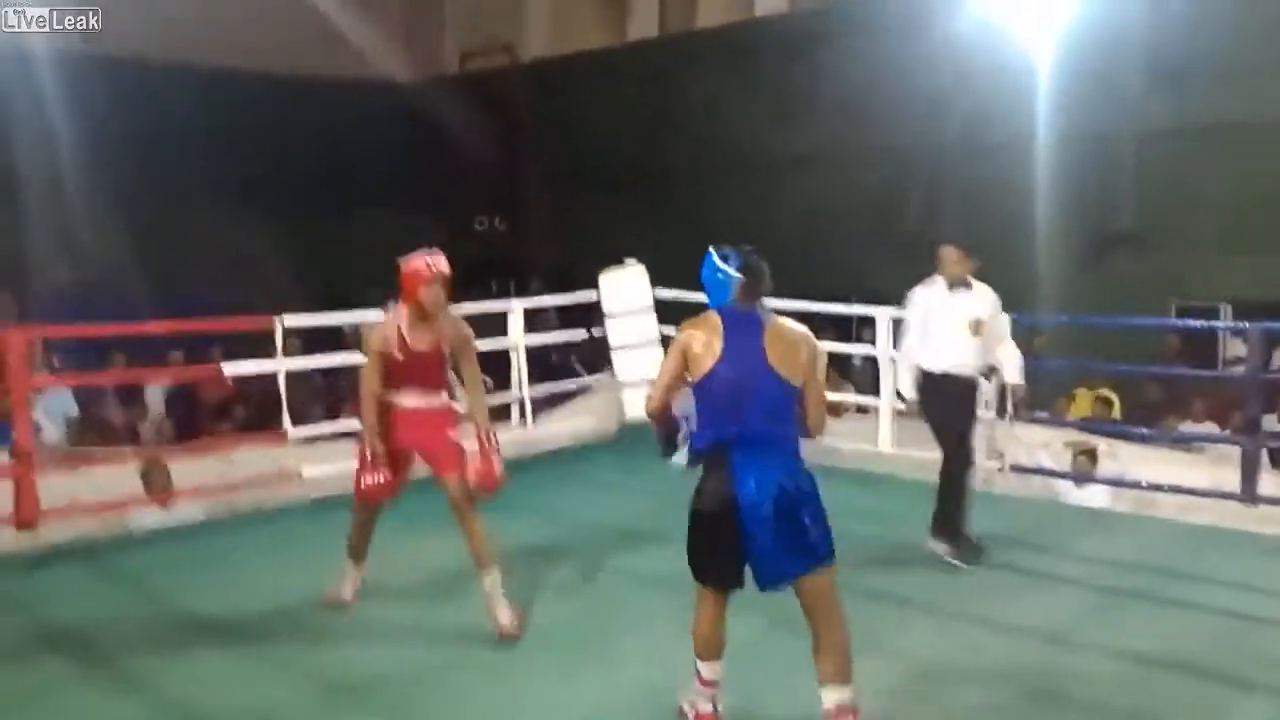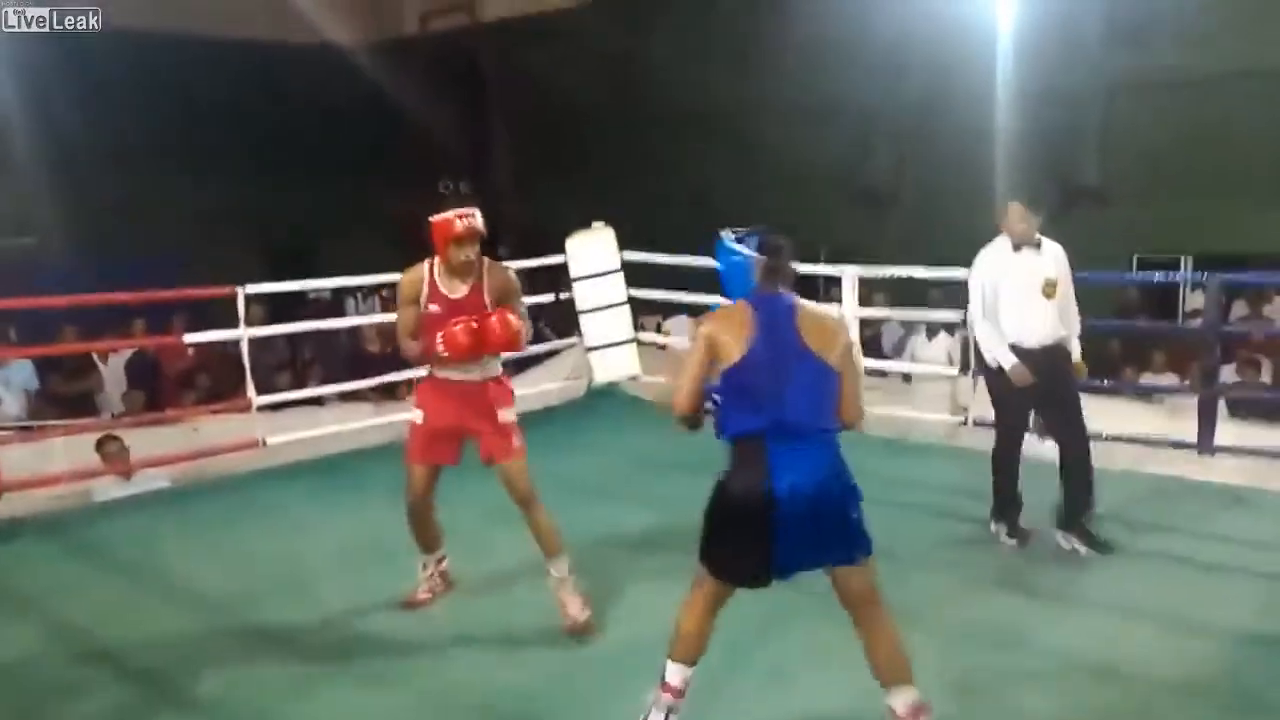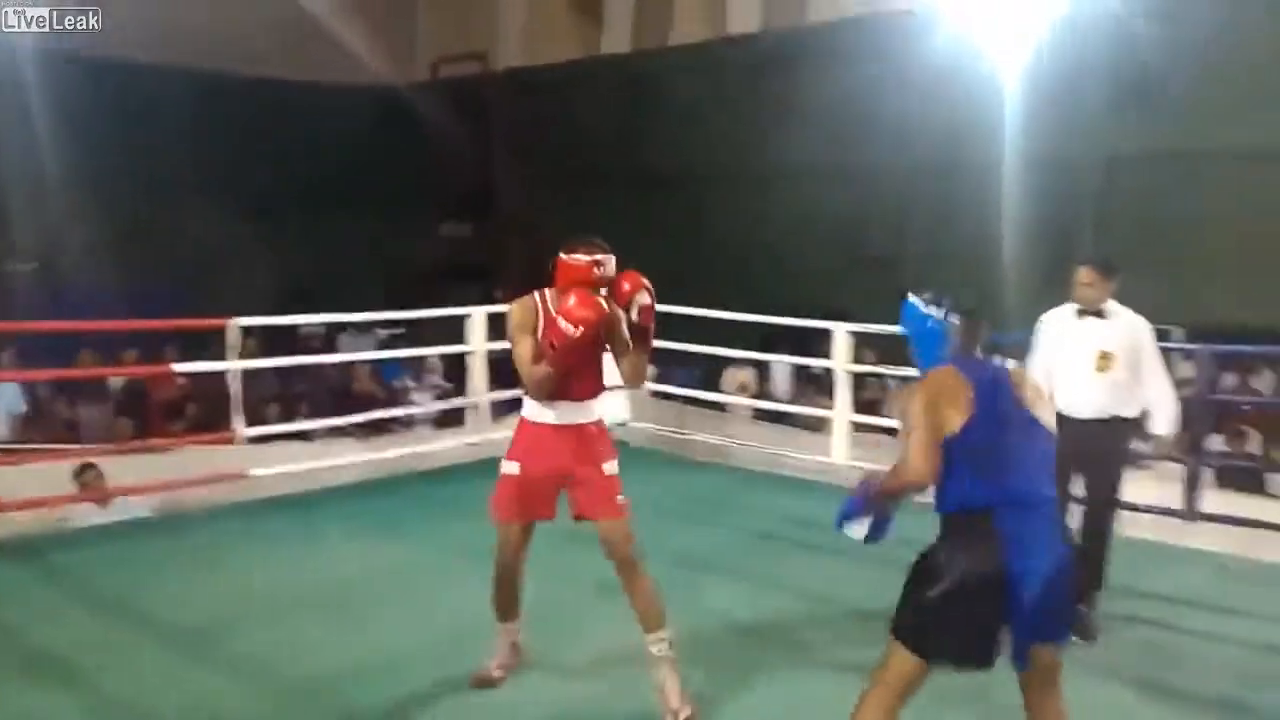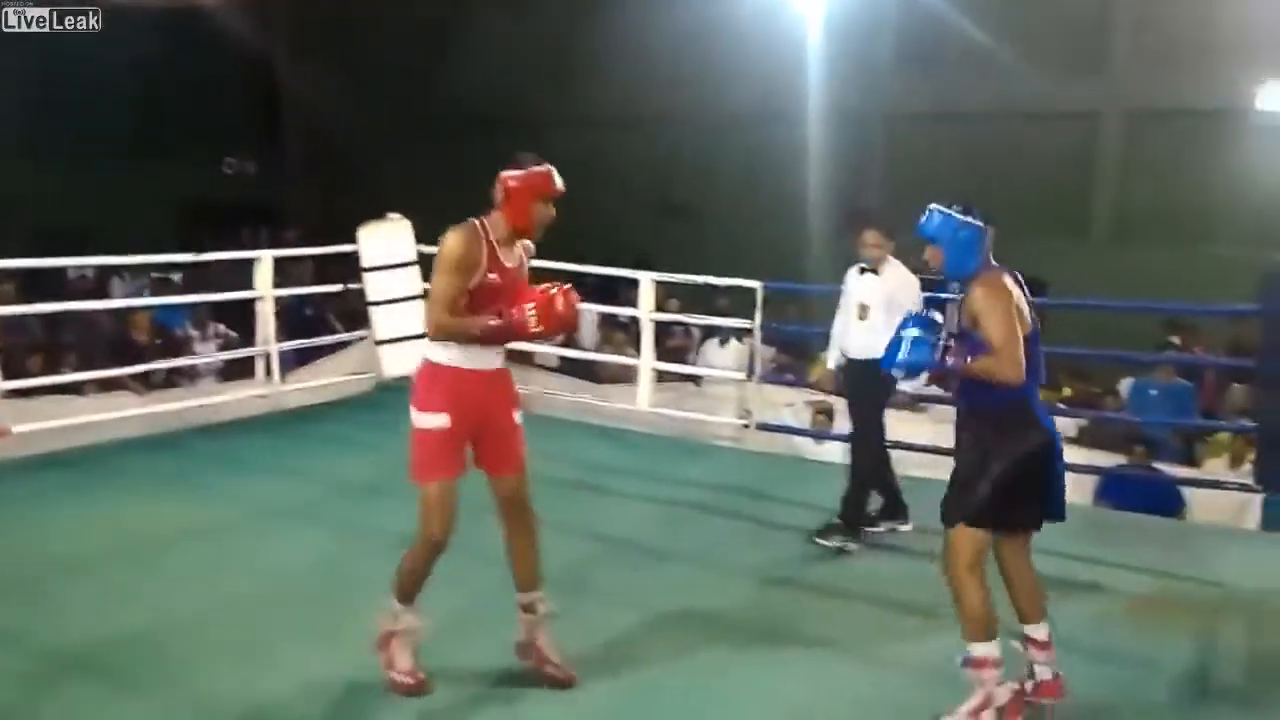
dt=0.7s
person 1, frame 1
left shoulder: (696, 333)
right shoulder: (799, 339)
left elbow: (655, 406)
right elbow: (813, 424)
left wrist: (674, 434)
left hip: (721, 484)
right hip: (782, 481)
left knee: (712, 598)
right knee: (826, 613)
person 1, frame 2
left shoulder: (720, 324)
right shoulder: (830, 325)
left elbow: (683, 407)
right elbow: (850, 416)
left wrist: (708, 411)
left hip: (752, 478)
right hip: (822, 475)
left knee: (705, 596)
right knee: (868, 608)
person 1, frame 3
left shoulder: (930, 390)
right shoulder: (1026, 388)
left elbow: (920, 471)
left wrist: (871, 494)
left hip: (974, 552)
right hip: (1045, 549)
left knee: (891, 680)
person 1, frame 4
left shoulder: (987, 291)
right shoulder: (991, 286)
left elbow: (1011, 370)
left wrist: (944, 357)
right wrist: (939, 342)
left hip: (1004, 437)
right hip: (1011, 433)
left knee: (960, 561)
right knee: (1013, 551)
right ankle: (1042, 671)
person 2, frame 1
left shoulder: (456, 330)
right shoulder: (383, 332)
left elbow: (473, 386)
right elbow: (371, 394)
left wrist: (487, 443)
right wrist: (371, 451)
left hip: (437, 417)
right hip: (394, 418)
left knee: (464, 503)
right knee: (366, 505)
left ankle: (496, 597)
right ankle: (353, 575)
person 2, frame 2
left shoulder: (499, 278)
right shoulder: (414, 281)
left elbow: (519, 333)
right elbow: (405, 343)
left wrist: (512, 336)
right wrist: (432, 349)
left hip: (489, 391)
right hip: (439, 393)
left knee: (524, 494)
right knee: (417, 498)
left ankle: (566, 587)
right ankle: (434, 571)
person 2, frame 3
left shoulder: (607, 309)
right shoulder: (526, 311)
left elbow: (635, 378)
right elbow: (535, 386)
left wrist: (640, 328)
right wrist: (564, 344)
left hip: (589, 438)
right hip: (537, 437)
left knee: (625, 554)
right knee: (508, 557)
left ankle: (664, 669)
right ankle: (506, 645)
person 2, frame 4
left shoulder: (520, 249)
right shoulder: (462, 242)
right elbow: (439, 324)
left wrist: (548, 318)
right wrist: (507, 322)
left hip: (494, 385)
right hip: (445, 387)
left knee: (520, 514)
right knee: (436, 529)
left ankle: (534, 634)
right ankle: (396, 632)
person 3, frame 1
left shoulder: (986, 297)
right shoulder: (923, 296)
left elbow: (1001, 341)
right elbow: (909, 346)
left wrist: (1013, 377)
right wrist: (909, 391)
left hip: (966, 384)
right hip: (935, 383)
left knee: (958, 458)
right knee: (958, 456)
left ankle: (945, 529)
right ankle: (947, 531)
person 3, frame 2
left shoulder: (1055, 255)
right shoulder: (988, 260)
left elbow: (1067, 306)
right elbow: (982, 320)
left wrist: (1074, 352)
right wrist: (1008, 363)
left hip: (1053, 356)
right hip: (1010, 360)
left knee: (1074, 438)
right knee: (1009, 440)
left ankle: (1073, 522)
right ankle: (1005, 517)
person 3, frame 3
left shoulder: (1133, 326)
right shoulder: (1053, 321)
left elbow: (1154, 378)
right elbow: (1037, 375)
left wrist: (1162, 427)
left hip: (1109, 429)
right hip: (1061, 424)
left knee: (1098, 515)
left ankle: (1084, 599)
person 3, frame 4
left shoulder: (903, 280)
right shoulder: (853, 276)
right wrist: (831, 363)
left hip: (881, 368)
right hip: (854, 365)
left knee: (863, 441)
right knee: (870, 440)
left ankle: (850, 523)
right ankle: (894, 509)
